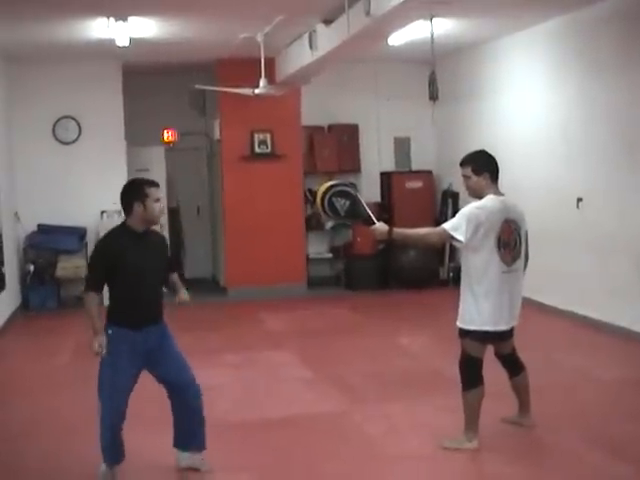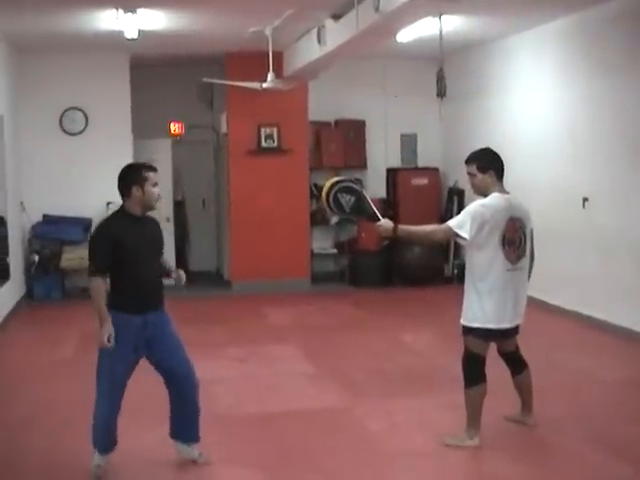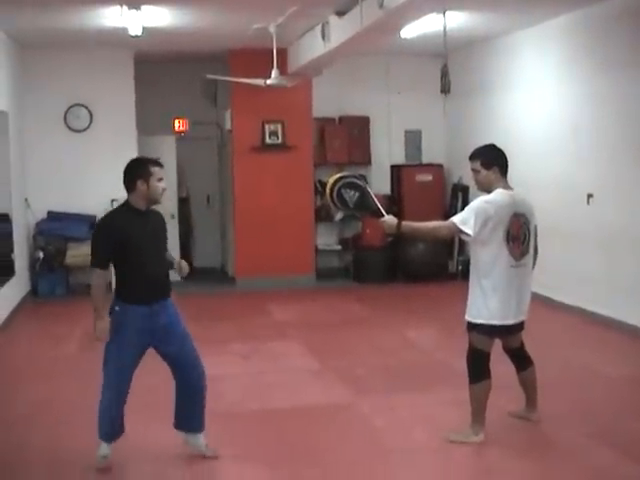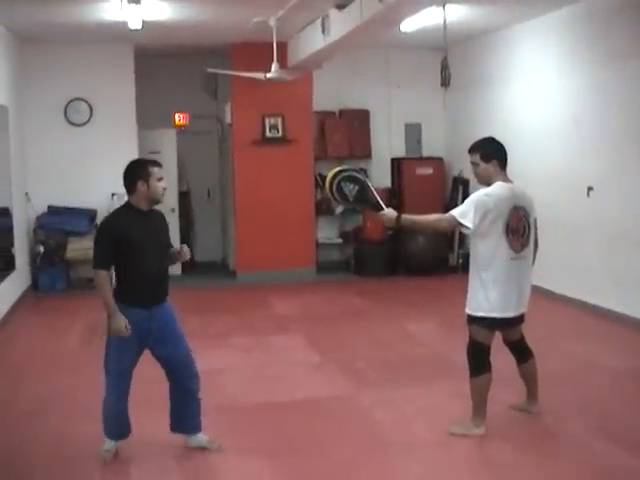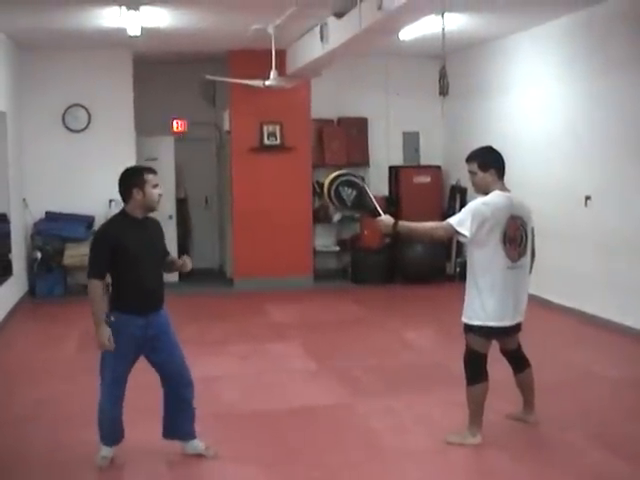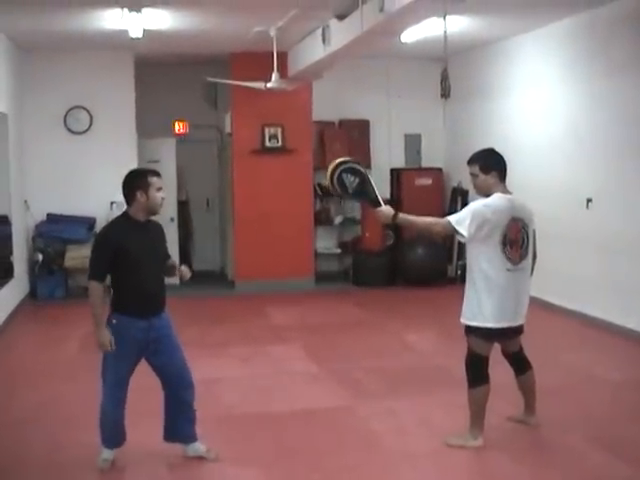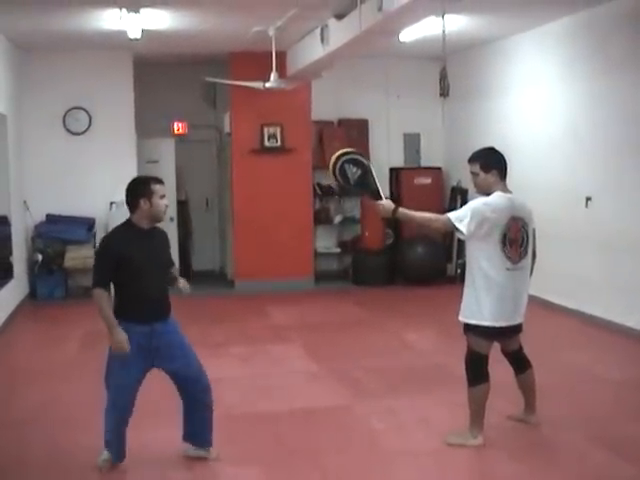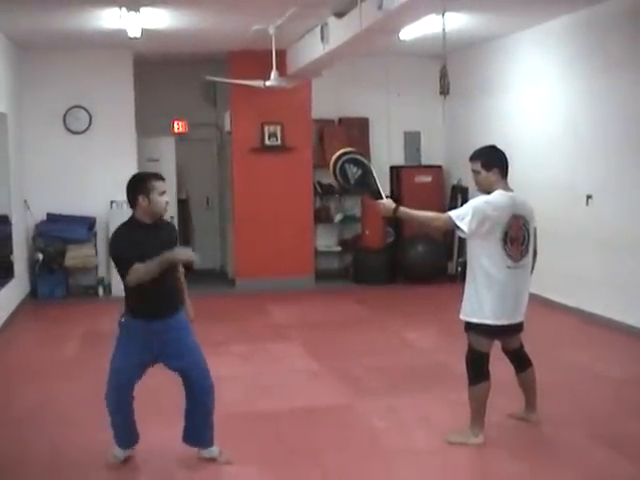
dt=0.4s
person 1, frame 1
left shoulder: (158, 241)
right shoulder: (109, 244)
right elbow: (92, 290)
left wrist: (180, 290)
right wrist: (97, 333)
left hip: (157, 332)
right hip: (122, 336)
left knee: (188, 391)
right knee: (113, 407)
left ankle: (189, 453)
person 1, frame 2
left shoulder: (153, 226)
right shoulder: (108, 230)
right elbow: (97, 279)
left wrist: (172, 272)
right wrist: (104, 323)
left hip: (157, 318)
right hip: (123, 322)
left knee: (185, 380)
right knee: (109, 392)
left ankle: (186, 443)
right ankle: (101, 452)
person 1, frame 3
left shoulder: (157, 219)
right shoulder: (112, 224)
right elbow: (98, 272)
left wrist: (177, 263)
right wrist: (101, 315)
left hip: (164, 309)
right hip: (129, 313)
left knee: (192, 372)
right knee: (116, 382)
left ankle: (193, 435)
right ankle: (107, 443)
person 1, frame 4
left shoulder: (158, 219)
right shoulder: (113, 224)
right elbow: (101, 271)
left wrist: (179, 255)
right wrist: (113, 314)
left hip: (161, 311)
right hip: (129, 314)
left knee: (185, 372)
right knee: (117, 381)
left ankle: (192, 433)
right ankle: (113, 438)
person 1, frame 5
left shoulder: (154, 227)
right shoulder: (109, 233)
right elbow: (95, 281)
left wrist: (178, 264)
right wrist: (101, 325)
left hip: (157, 318)
right hip: (124, 322)
left knee: (180, 380)
right knee: (112, 386)
left ankle: (187, 438)
right ankle: (108, 444)
person 1, frame 6
left shoulder: (156, 230)
right shoulder: (111, 234)
right elbow: (96, 282)
left wrist: (176, 269)
right wrist: (101, 327)
left hip: (159, 321)
right hip: (125, 324)
left knee: (181, 382)
right knee: (114, 390)
left ankle: (188, 441)
right ankle: (110, 447)
person 1, frame 7
left shoulder: (161, 236)
right shoulder: (114, 242)
right elbow: (100, 289)
left wrist: (178, 281)
right wrist: (114, 330)
left hip: (166, 327)
right hip: (132, 331)
left knee: (198, 386)
right knee: (119, 400)
left ankle: (198, 445)
right ankle: (112, 453)
person 1, frame 8
left shoulder: (167, 228)
right shoulder: (123, 235)
right elbow: (134, 276)
left wrist: (184, 298)
right wrist: (169, 257)
left hip: (174, 322)
right hip: (137, 327)
left knee: (201, 383)
right knee: (117, 391)
left ankle: (205, 443)
right ankle: (125, 445)
person 2, frame 1
left shoulder: (478, 211)
right shoulder: (515, 210)
left elbow: (435, 236)
right elbow: (523, 257)
left wrist: (390, 233)
left hip: (481, 306)
right hip: (506, 303)
left knee: (470, 367)
right knee: (508, 357)
left ankle: (470, 437)
right ankle: (525, 414)
person 2, frame 2
left shoulder: (483, 209)
right shoulder: (520, 209)
left elbow: (440, 233)
right elbow: (529, 254)
left wrist: (395, 229)
left hip: (485, 304)
right hip: (510, 301)
left knee: (473, 364)
right knee: (511, 355)
left ankle: (471, 434)
right ankle: (527, 412)
person 2, frame 3
left shoulder: (487, 205)
right shoulder: (524, 205)
left elbow: (444, 230)
right elbow: (532, 250)
left wrist: (399, 226)
left hip: (490, 300)
right hip: (514, 298)
left knee: (477, 360)
right knee: (516, 351)
left ankle: (476, 430)
right ankle: (531, 408)
person 2, frame 4
left shoulder: (487, 198)
right shoulder: (524, 197)
left elbow: (444, 223)
right elbow: (533, 243)
left wrist: (399, 219)
left hip: (490, 293)
right hip: (515, 290)
left knee: (478, 353)
right knee: (517, 344)
left ankle: (477, 423)
right ankle: (532, 401)
person 2, frame 5
left shoulder: (484, 207)
right shoulder: (521, 207)
left elbow: (441, 231)
right elbow: (530, 253)
left wrist: (395, 226)
left hip: (487, 302)
right hip: (512, 300)
left knee: (475, 362)
right knee: (514, 353)
left ankle: (473, 432)
right ankle: (529, 410)
person 2, frame 6
left shoulder: (485, 209)
right shoulder: (523, 209)
left elbow: (440, 227)
right elbow: (531, 255)
left wrist: (395, 217)
left hip: (488, 304)
right hip: (513, 302)
left knee: (476, 365)
right knee: (516, 355)
left ankle: (475, 434)
right ankle: (530, 413)
person 2, frame 7
left shoulder: (484, 207)
right shoulder: (523, 208)
left elbow: (439, 223)
right elbow: (531, 255)
left wrist: (395, 211)
left hip: (486, 303)
right hip: (512, 301)
left knee: (476, 363)
right knee: (515, 354)
left ankle: (474, 433)
right ankle: (530, 411)
person 2, frame 8
left shoulder: (485, 205)
right shoulder: (524, 206)
left elbow: (440, 222)
right elbow: (531, 252)
left wrist: (396, 210)
left hip: (487, 301)
right hip: (513, 299)
left knee: (477, 361)
right knee: (516, 352)
left ankle: (475, 431)
right ankle: (531, 410)
